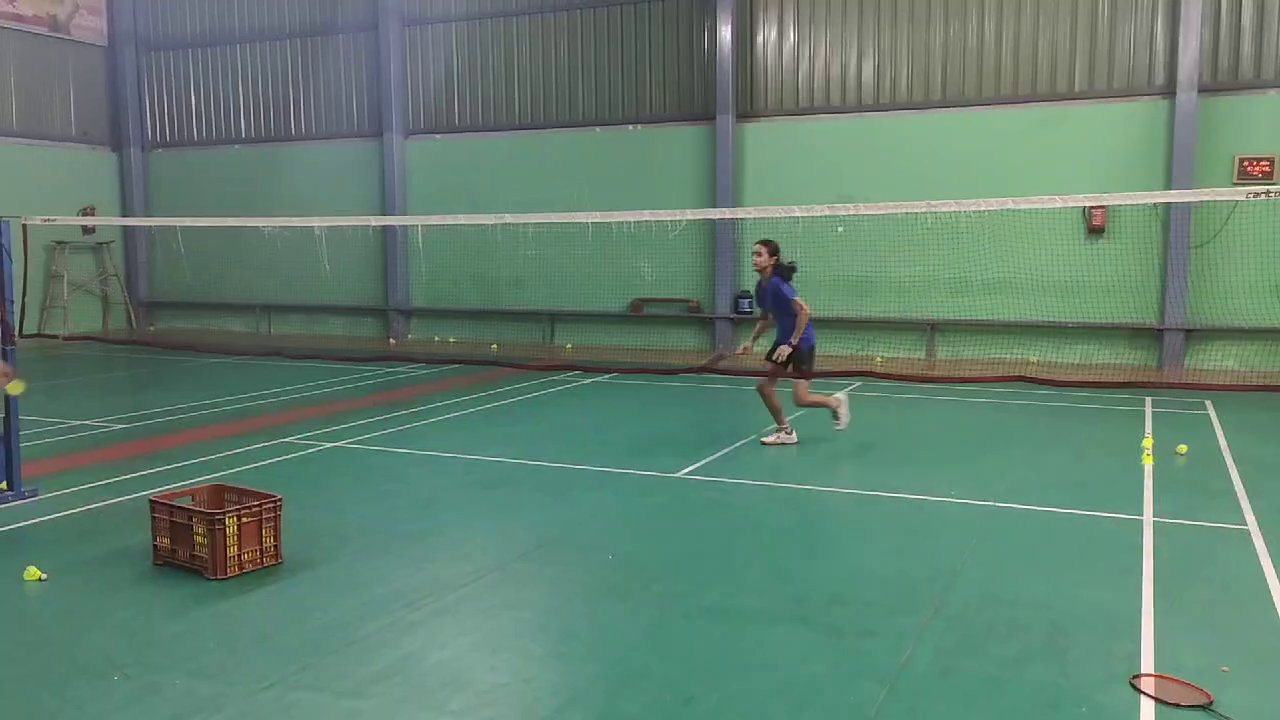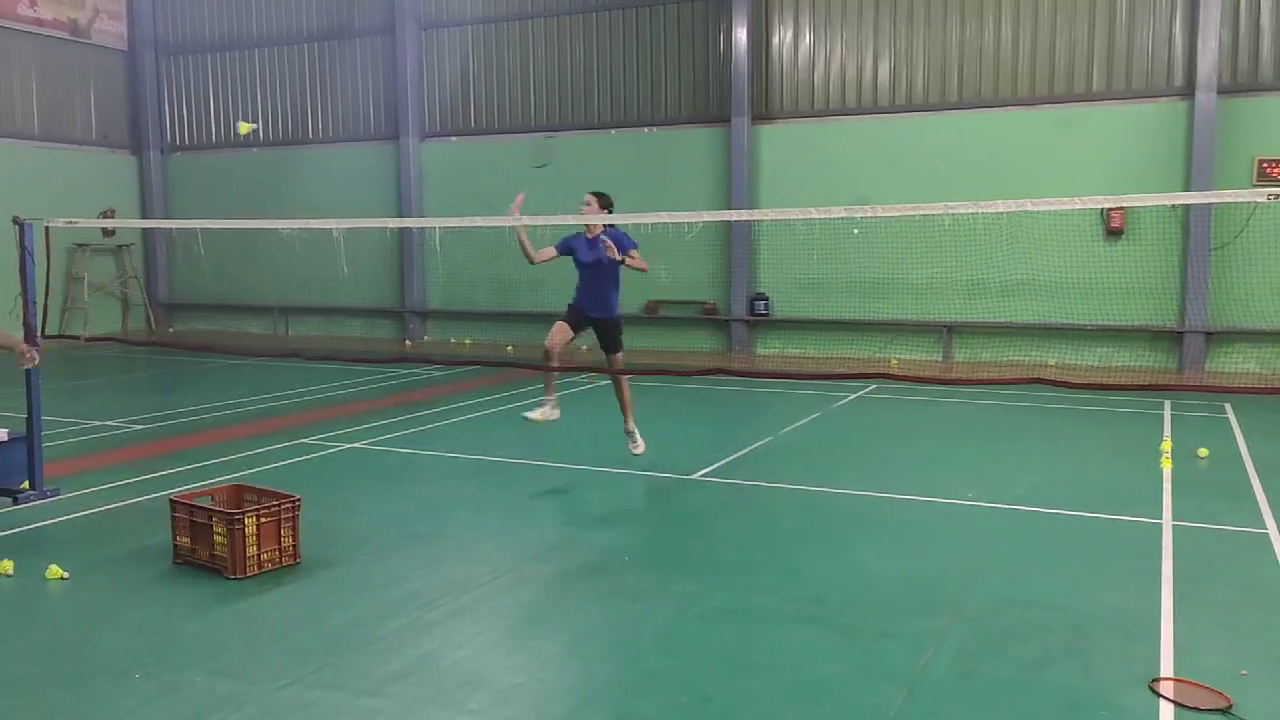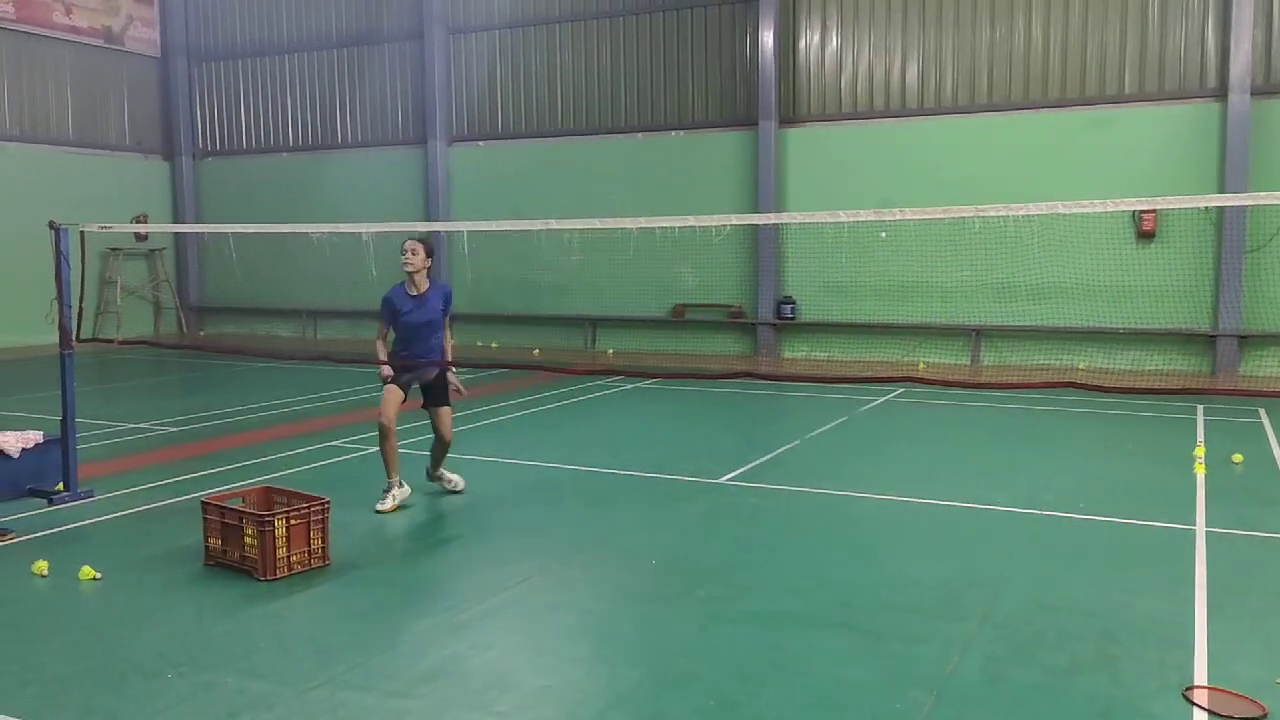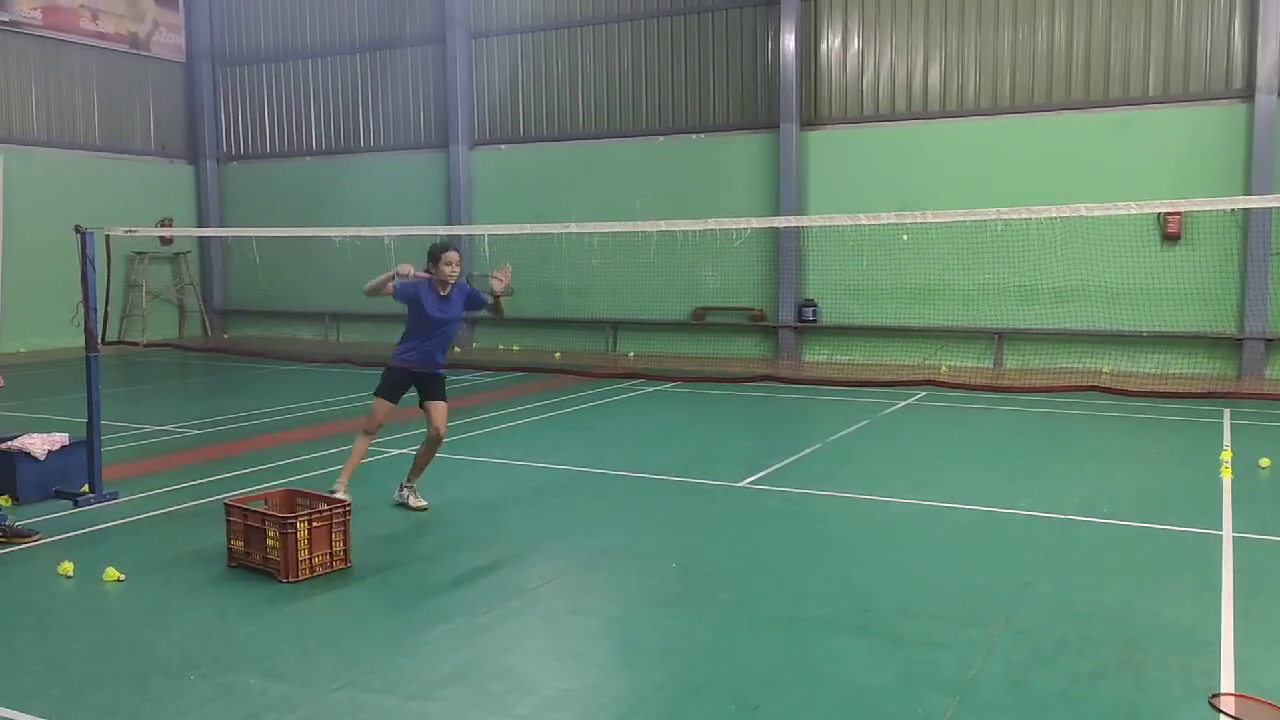
dt=0.5s
person 1, frame 1
left shoulder: (778, 284)
right shoulder: (761, 286)
left elbow: (804, 312)
left wrist: (791, 344)
right wrist: (751, 341)
left hip: (802, 342)
right hip: (783, 340)
left knee: (801, 399)
right knee: (763, 387)
left ankle: (836, 402)
right ankle: (785, 430)
person 1, frame 2
left shoulder: (616, 236)
right shoulder: (574, 240)
left elbow: (643, 266)
right elbow: (534, 258)
left wrist: (619, 259)
right wrist: (519, 225)
left hip: (607, 314)
right hip: (579, 308)
left knee: (618, 375)
right knee: (550, 347)
left ankle: (630, 429)
right ankle: (549, 404)
person 1, frame 3
left shoulder: (442, 291)
right shoulder: (392, 297)
right elbow: (380, 338)
left wrist: (450, 368)
right wrist: (384, 364)
left hip: (433, 369)
right hip: (401, 366)
left knee: (444, 436)
right knee: (386, 422)
left ankle: (436, 470)
right ankle: (395, 486)
person 1, frame 4
left shoulder: (466, 293)
right shoulder: (416, 288)
left elbow: (498, 313)
right elbow: (370, 291)
left wrist: (497, 294)
right wrist: (393, 275)
left hip: (433, 371)
right hip: (402, 366)
left knee: (438, 433)
right knee: (370, 429)
left ankle: (408, 487)
right ankle: (340, 488)
